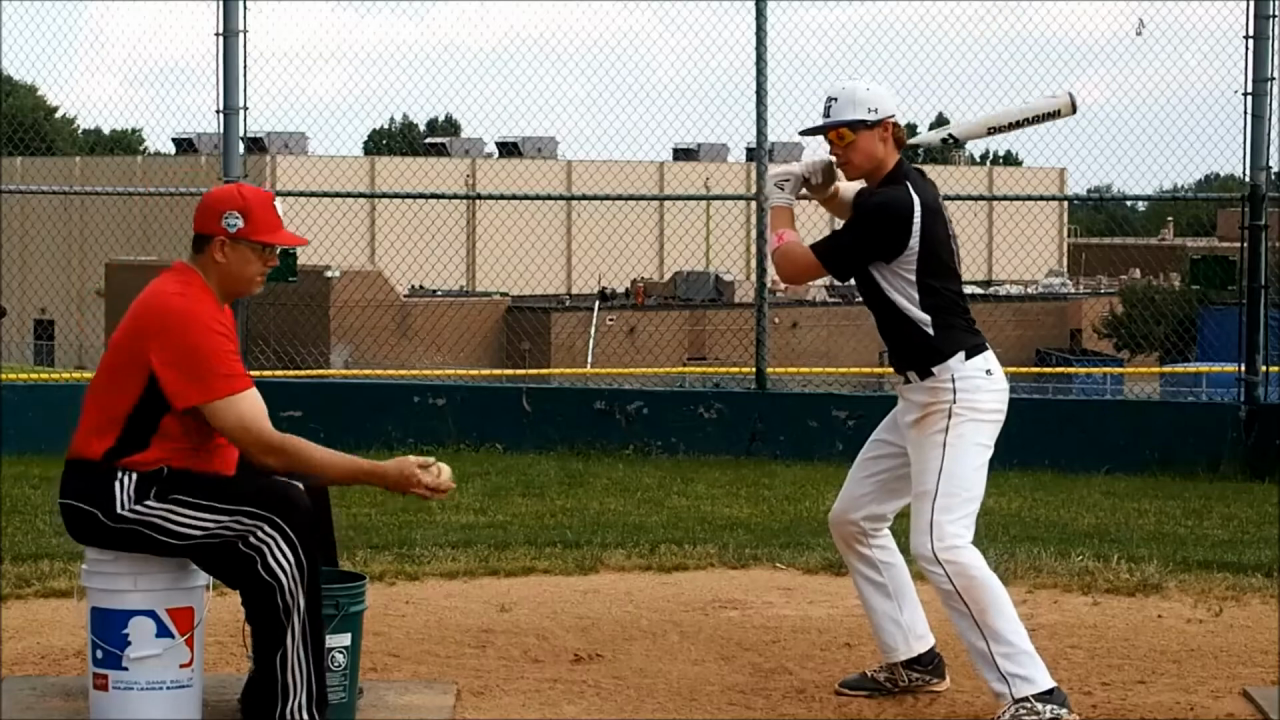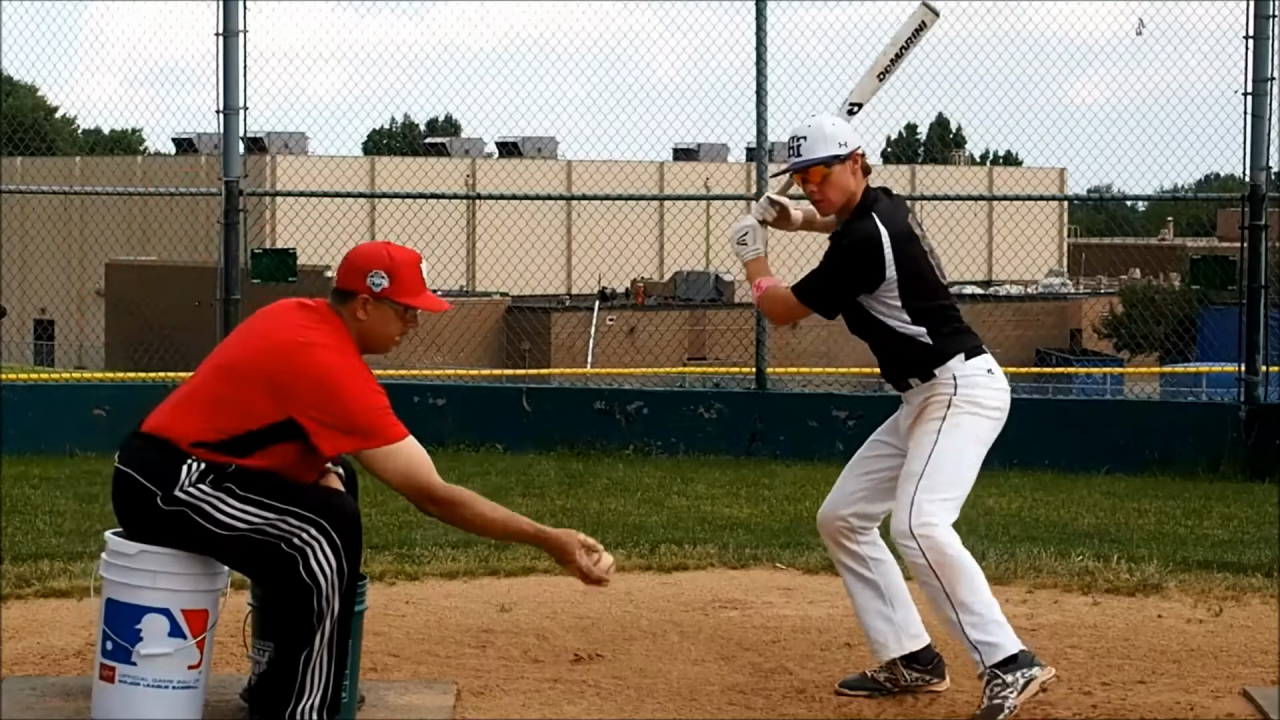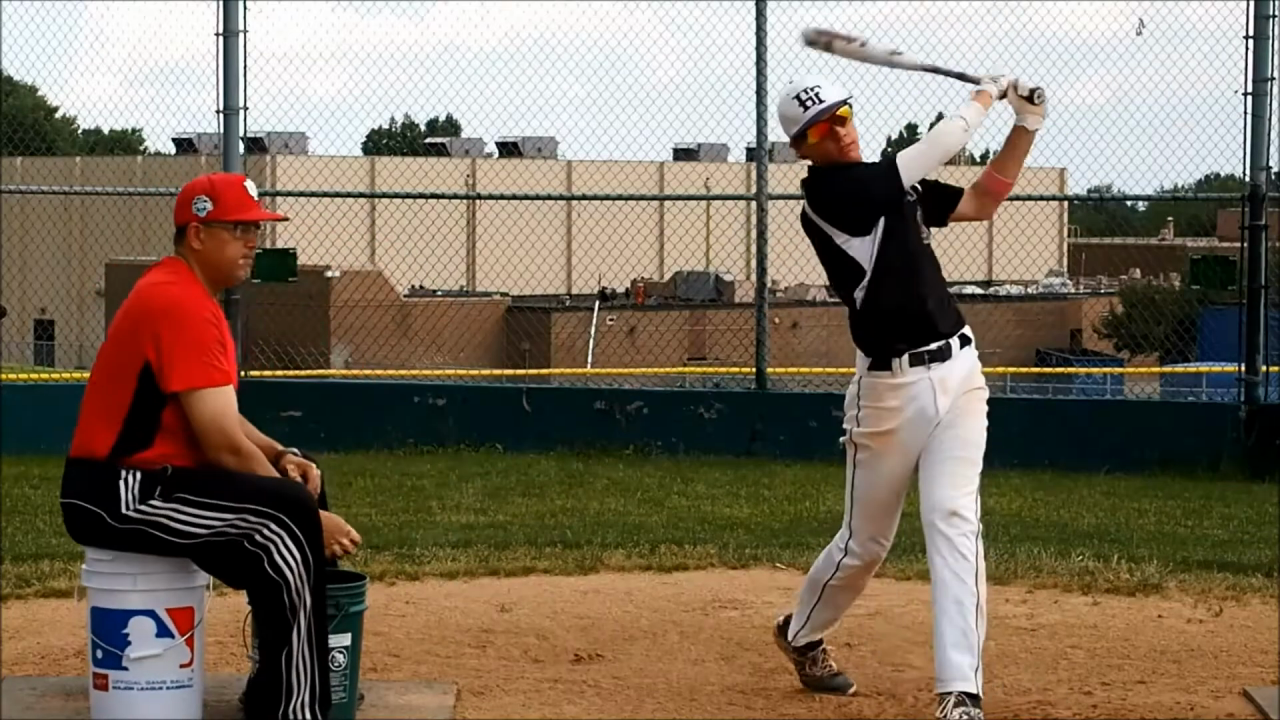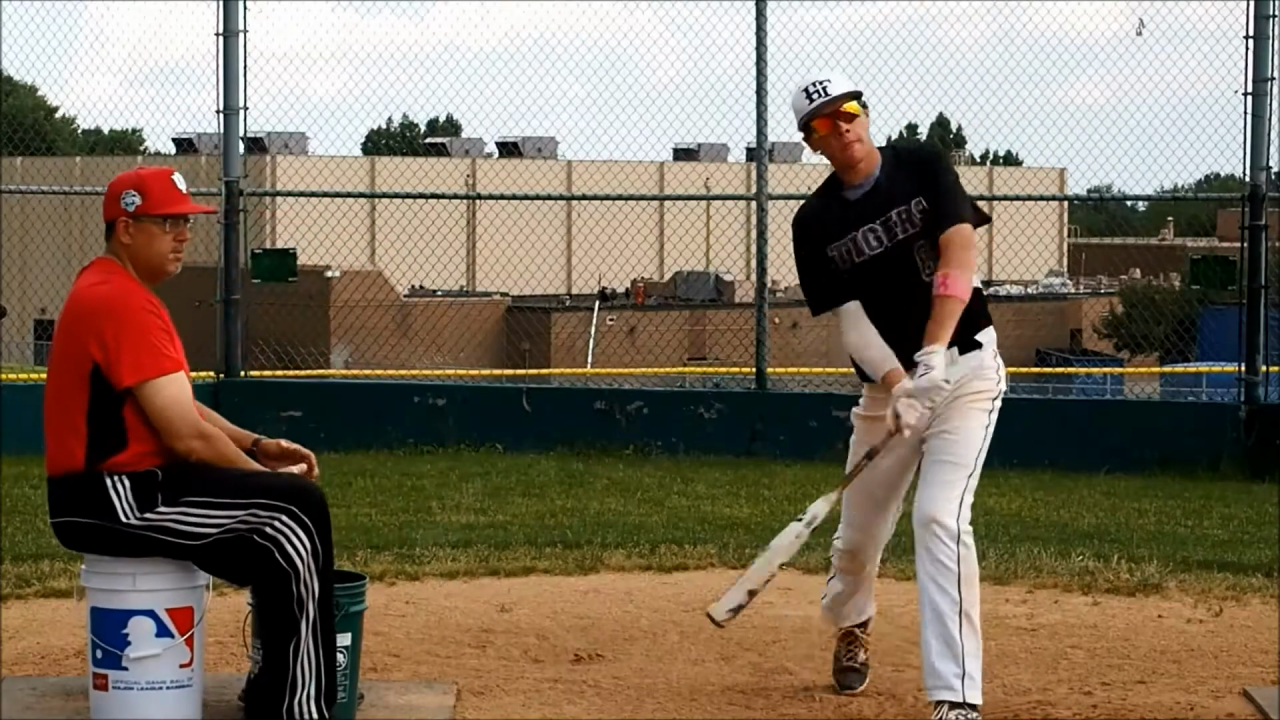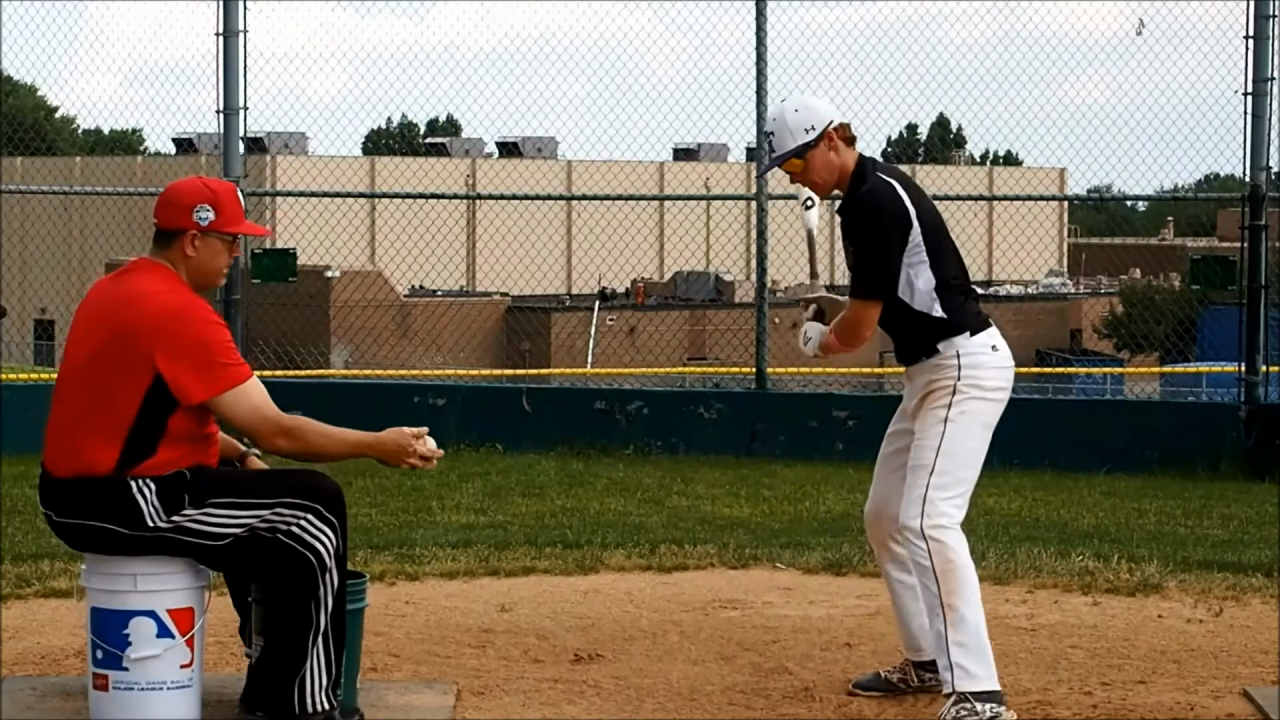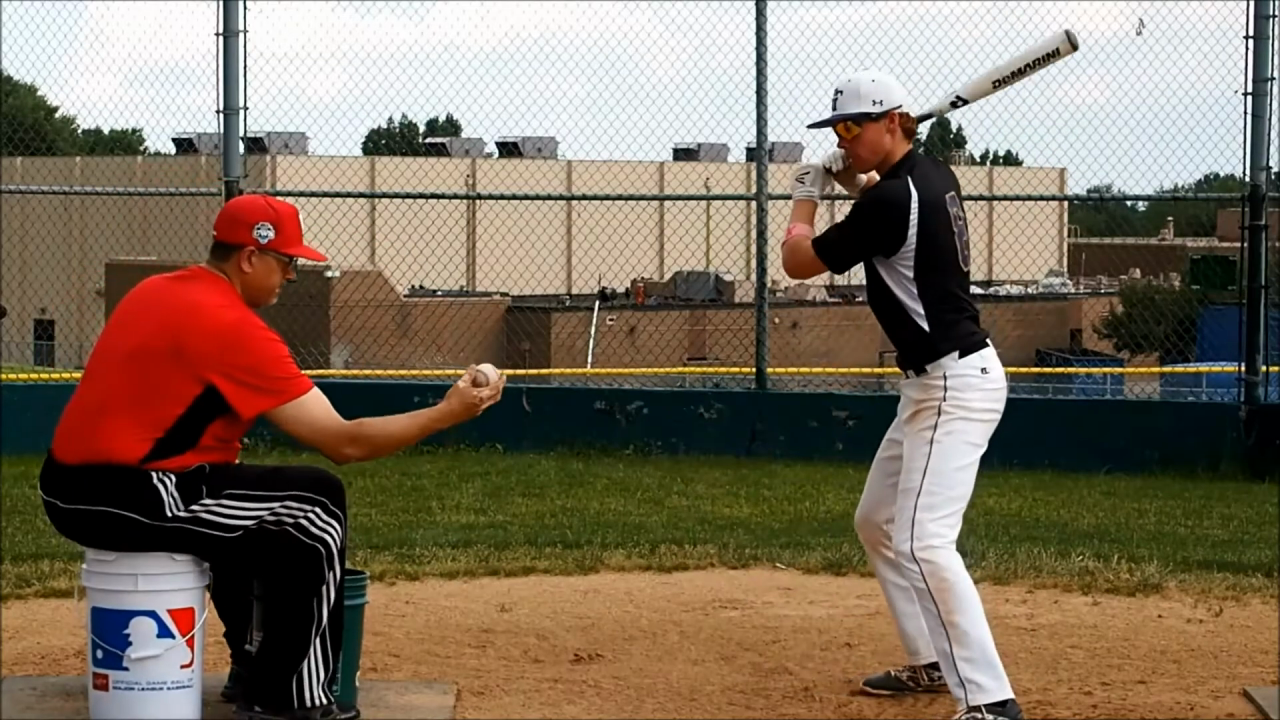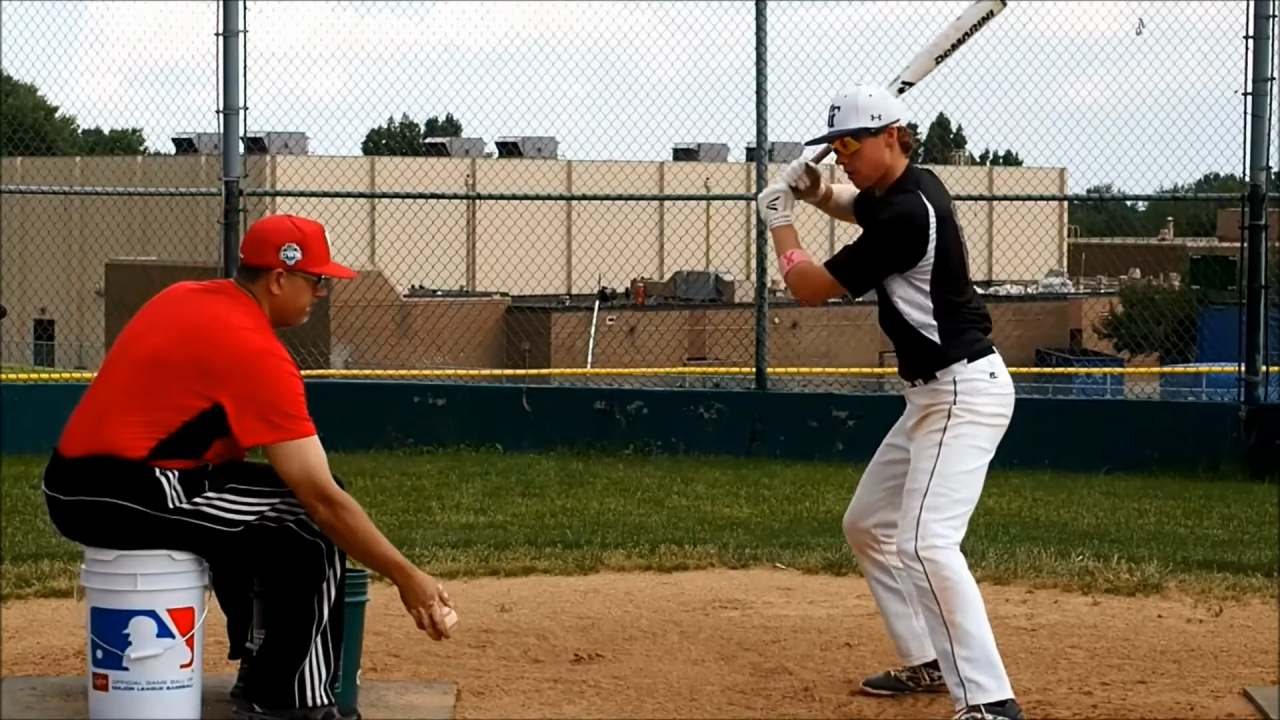
dt=0.7s
person 1, frame 1
left shoulder: (897, 206)
right shoulder: (896, 189)
left elbow: (792, 268)
right elbow: (853, 206)
left wrist: (779, 202)
right wrist: (820, 185)
left hip: (956, 390)
right hip: (925, 391)
left knee: (939, 543)
right knee: (852, 518)
right ankle: (914, 659)
person 1, frame 2
left shoulder: (864, 240)
right shoulder: (873, 209)
left elbow: (779, 311)
right elbow: (833, 219)
left wrist: (751, 252)
right wrist: (784, 214)
left hip: (962, 389)
right hip: (928, 397)
left knee: (918, 523)
right knee: (841, 518)
left ankle: (1008, 662)
right ankle: (911, 658)
person 1, frame 3
left shoulder: (894, 175)
right shoulder: (825, 188)
left elbow: (978, 203)
right elbow: (938, 149)
left wrist: (1025, 124)
right wrist: (982, 97)
left hip: (958, 371)
right hip: (890, 384)
left knee: (953, 521)
right knee: (865, 542)
right ankle: (801, 635)
person 1, frame 4
left shoulder: (924, 163)
right shoulder: (814, 222)
left elbow: (961, 253)
right elbow: (849, 321)
left wrist: (934, 353)
right wrist: (893, 390)
left hip: (966, 368)
right hip: (888, 384)
left knee: (940, 519)
right knee: (858, 534)
right ankle: (851, 626)
person 1, frame 5
left shoulder: (873, 199)
right shoulder: (872, 188)
left elbow: (862, 324)
left wrist: (819, 340)
right wrist: (839, 313)
left hip: (964, 366)
right hip: (934, 370)
left knee: (927, 520)
right knee: (885, 517)
right ankle: (927, 659)
person 1, frame 6
left shoulder: (894, 199)
right shoulder: (932, 175)
left elbow: (797, 263)
left wrist: (806, 196)
right wrist: (855, 182)
left hip: (954, 384)
right hip: (934, 381)
left knee: (924, 539)
right knee: (878, 521)
right ankle: (930, 661)
person 1, frame 7
left shoulder: (907, 213)
right shoulder: (909, 189)
left elbow: (809, 287)
right elbow: (861, 207)
left wrist: (779, 222)
right wrist: (817, 190)
left hip: (964, 390)
right hip: (935, 391)
left knee: (925, 542)
right knee: (868, 525)
right ankle: (930, 661)
person 2, frame 1
left shoulder: (196, 295)
right shoulder: (189, 313)
left elbow: (239, 421)
right elbow: (265, 446)
right wrist: (383, 472)
left hip: (156, 476)
right hip: (114, 496)
left knee: (295, 487)
right knee: (279, 522)
person 2, frame 2
left shoulder: (298, 315)
right shoulder: (334, 368)
right elbow: (430, 496)
left wrist: (320, 469)
right wrist: (547, 540)
left hip: (176, 471)
right hip: (165, 487)
left knee: (328, 490)
right knee: (330, 527)
person 2, frame 3
left shoulder: (182, 290)
right shoulder: (182, 304)
left elbow: (216, 417)
right elbow: (227, 448)
left wrist: (281, 456)
right wrist: (313, 517)
left hip: (143, 478)
right hip: (115, 496)
left knee: (298, 487)
right knee: (290, 521)
person 2, frame 4
left shoulder: (115, 292)
right shoulder: (122, 302)
left elbow: (181, 406)
right elbow: (188, 437)
left wrist: (257, 445)
right wrist: (270, 480)
left hip: (115, 488)
right hip: (109, 500)
left knee: (289, 498)
right knee: (297, 507)
person 2, frame 5
left shoulder: (112, 290)
right shoulder: (181, 313)
right elbow: (276, 432)
left wrist: (240, 455)
right wrist: (378, 445)
left hip: (83, 492)
right hip: (122, 503)
left knee: (271, 500)
right knee: (315, 507)
person 2, frame 6
left shoulder: (155, 290)
right shoulder: (235, 328)
right elbow: (343, 442)
left wrist: (231, 467)
right wrist: (447, 412)
left hip: (73, 488)
right hip: (121, 500)
left knee: (263, 503)
right knee: (315, 511)
left ankle: (256, 672)
person 2, frame 7
left shoulder: (181, 297)
right shoulder: (258, 352)
right elbow: (324, 497)
right wrist: (405, 575)
left hip: (75, 486)
right hip: (120, 497)
left knee: (276, 495)
right knee: (308, 518)
left ankle: (264, 671)
